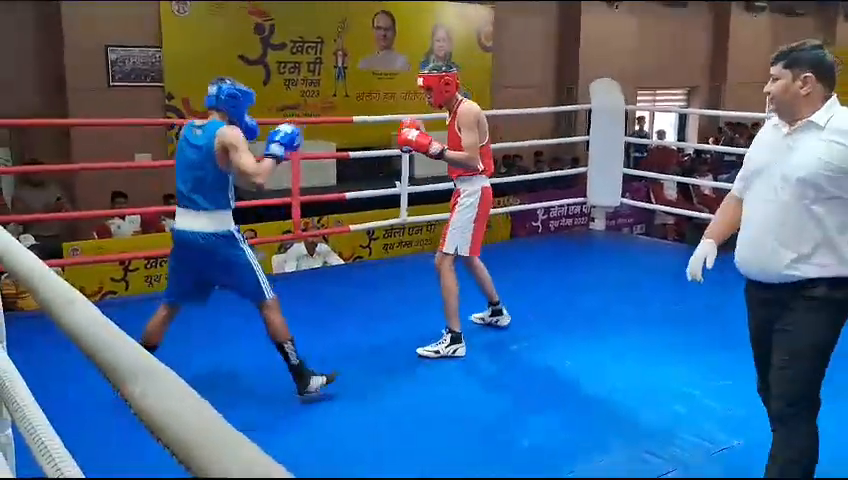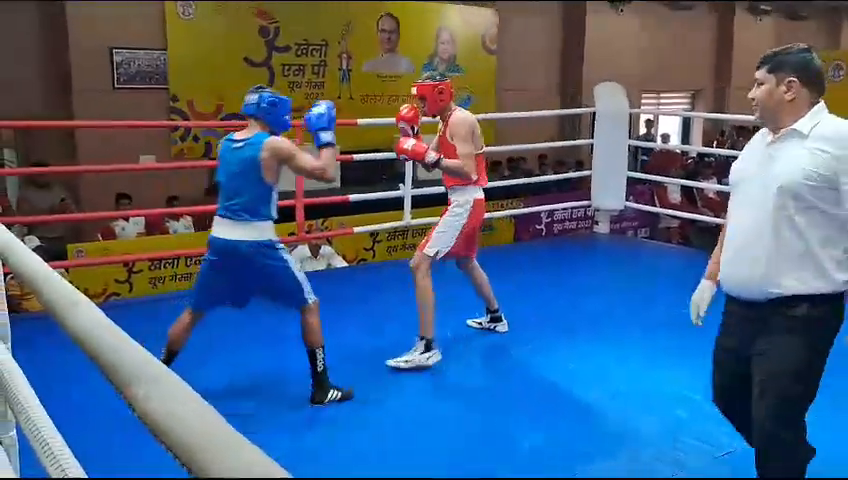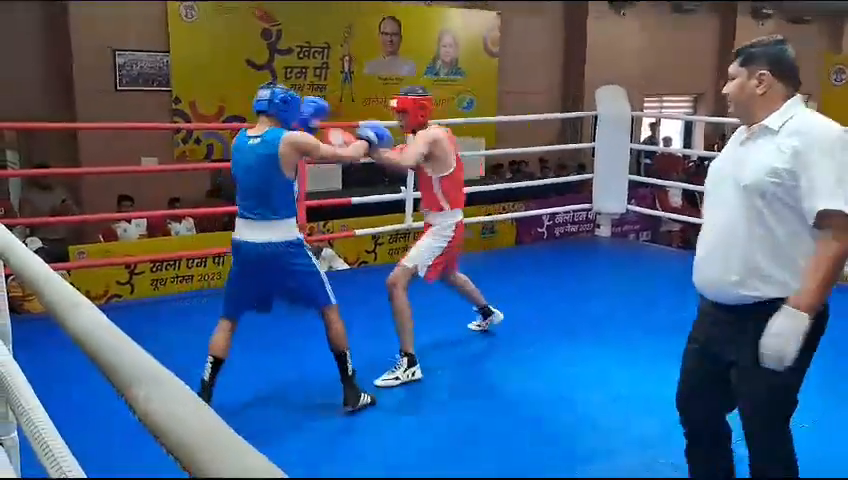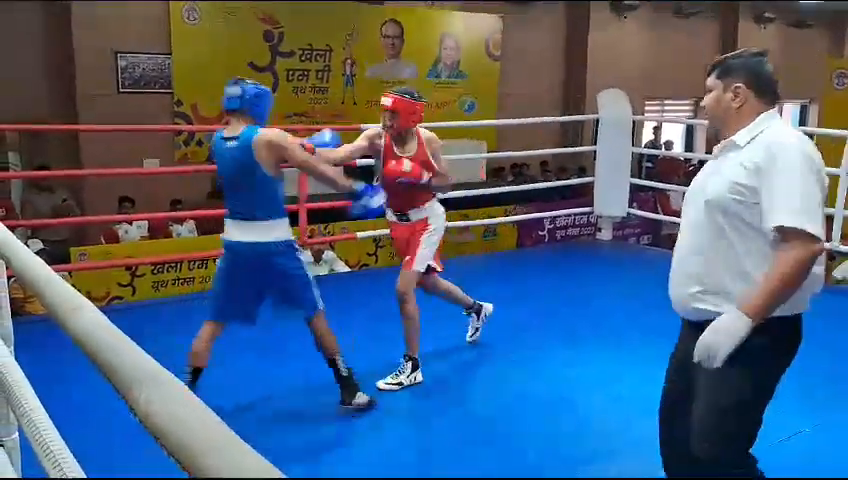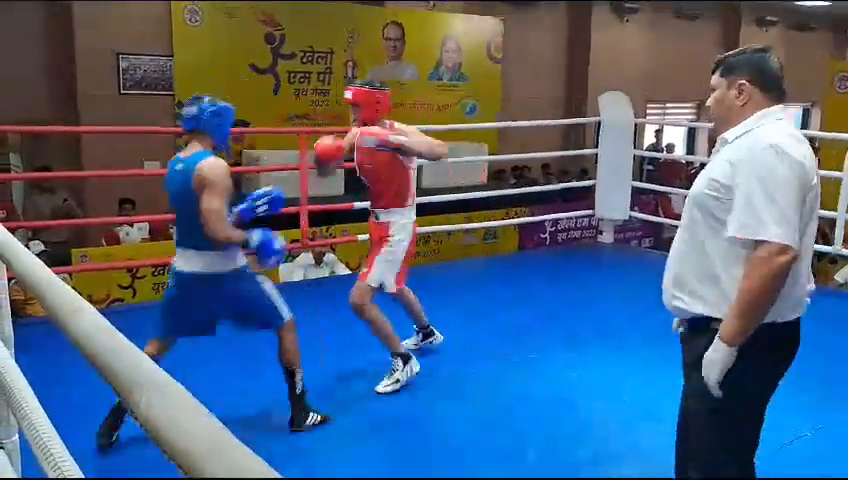
dt=0.2s
person 1, frame 1
right shoulder: (770, 131)
right elbow: (742, 194)
right wrist: (710, 239)
right hip: (761, 287)
left knee: (792, 403)
right knee: (773, 390)
person 1, frame 2
right shoulder: (760, 141)
right wrist: (710, 277)
left hip: (799, 315)
right hip: (742, 307)
left knee: (776, 424)
right knee: (729, 395)
person 1, frame 3
right shoulder: (742, 136)
left wrist: (797, 312)
left hip: (773, 318)
right hip: (717, 311)
left knee: (764, 436)
right knee: (694, 405)
person 1, frame 4
left shoulder: (782, 149)
right shoulder: (731, 149)
left elbow: (804, 245)
left wrist: (742, 317)
left hip: (750, 337)
right hip: (703, 327)
right knee: (677, 434)
person 1, frame 5
left shoulder: (765, 147)
right shoulder: (753, 144)
left elbow: (776, 254)
left wrist: (727, 341)
right wrist: (701, 314)
left hip: (743, 338)
right hip: (720, 327)
person 2, frame 1
left shoulder: (188, 130)
right shoulder: (230, 134)
right elbow: (257, 178)
right wrist: (276, 151)
left hip: (184, 231)
right hip: (218, 235)
left knee: (170, 306)
right knee: (268, 303)
right ankle: (303, 378)
person 2, frame 2
left shoulder: (226, 142)
right shoulder: (276, 145)
right elbow: (326, 173)
right wrist: (326, 134)
left hip: (222, 240)
right hip: (258, 243)
left knee: (194, 312)
right knee: (309, 306)
right ankle: (321, 388)
person 2, frame 3
left shoulder: (239, 142)
right shoulder: (293, 140)
right elbow: (349, 156)
left wrist: (300, 125)
right wrist: (367, 139)
left hip: (244, 243)
right hip: (284, 244)
left knee: (229, 319)
right knee: (329, 309)
left ankle: (204, 394)
right ankle: (351, 391)
person 2, frame 4
left shoulder: (219, 142)
right shoulder: (268, 138)
right elbow: (320, 171)
left wrist: (306, 145)
right wrist: (361, 193)
left hip: (236, 244)
right hip: (275, 244)
left knee: (215, 323)
right knee: (315, 316)
right ankle: (349, 391)
person 2, frame 5
left shoulder: (174, 166)
right shoulder: (213, 168)
right elbow: (218, 231)
left wrist: (248, 207)
right wrist: (256, 239)
left hip: (185, 272)
right hip: (224, 271)
left knee: (160, 343)
right knee: (286, 325)
left ankle: (113, 421)
right ankle: (300, 412)
person 3, frame 1
left shoulder: (468, 111)
right shoulder: (455, 112)
left elbow: (471, 161)
right elbow: (455, 155)
left wrist: (431, 147)
right wrist: (423, 142)
left hip: (473, 192)
right hip: (469, 191)
left knee: (444, 262)
right knee: (468, 256)
left ankle: (454, 339)
right ankle: (496, 311)
person 3, frame 2
left shoulder: (461, 120)
right shoulder: (447, 122)
left elbow: (466, 169)
right elbow: (432, 164)
left wrist: (427, 155)
right wrist: (411, 133)
left hip: (465, 202)
right hip: (465, 201)
left knee: (420, 265)
right knee: (466, 261)
left ankle: (426, 346)
right ankle: (495, 317)
person 3, frame 3
left shoulder: (429, 137)
right shoulder: (436, 135)
left elbow: (406, 162)
left hip: (444, 226)
right hip: (447, 221)
left knee: (397, 283)
right knee: (448, 275)
left ankle: (409, 363)
right ankle: (488, 314)
person 3, frame 4
left shoulder: (429, 140)
right shoulder: (376, 137)
left elbow: (445, 183)
right elbow: (341, 155)
left wrist: (422, 177)
left hip: (428, 219)
right hip: (398, 221)
left knee: (404, 290)
right knee: (427, 280)
left ankle: (411, 367)
right ankle: (476, 308)
person 3, frame 5
left shoulder: (401, 133)
right shoulder: (357, 134)
left elbow: (441, 151)
right elbow: (326, 162)
left wrist: (390, 140)
right wrist: (326, 154)
left hip: (397, 226)
right hip: (379, 222)
left knee: (360, 300)
right knee: (393, 286)
left ankle: (403, 359)
right ankle: (426, 332)
